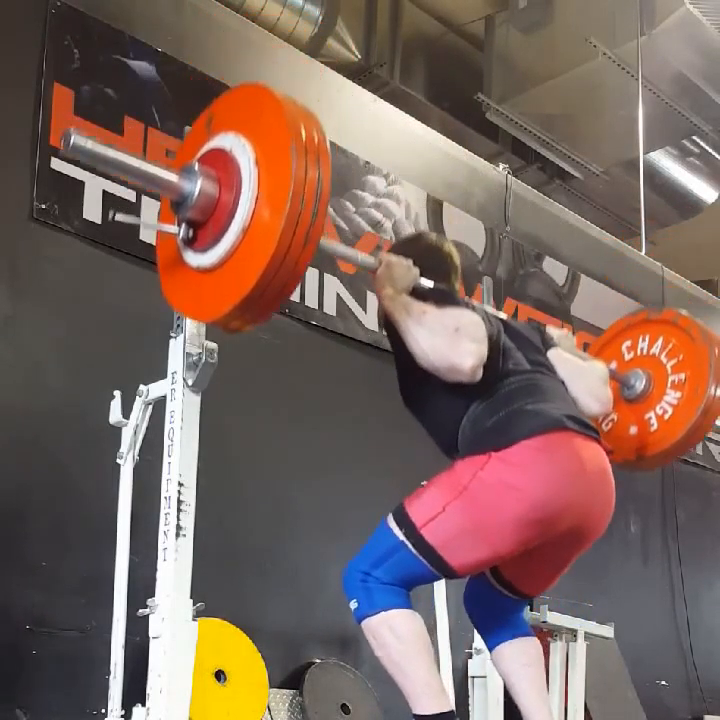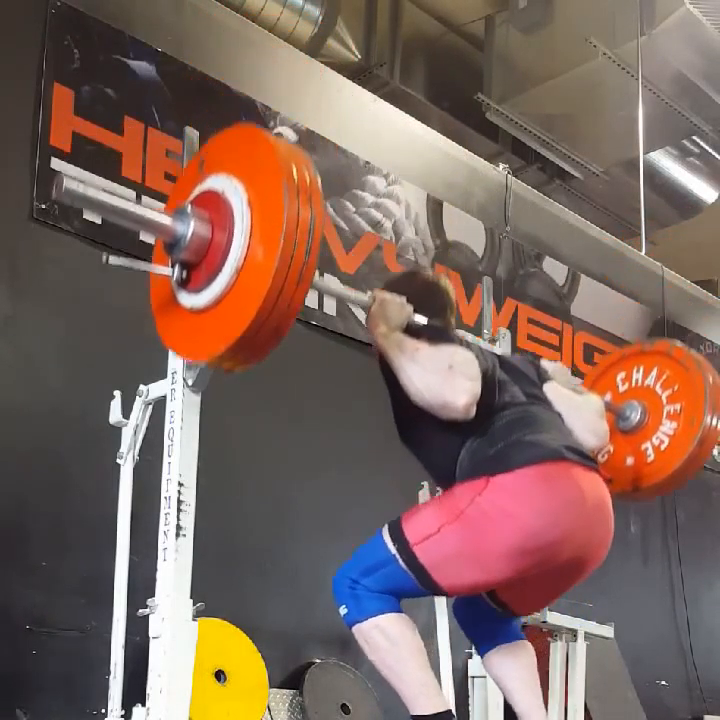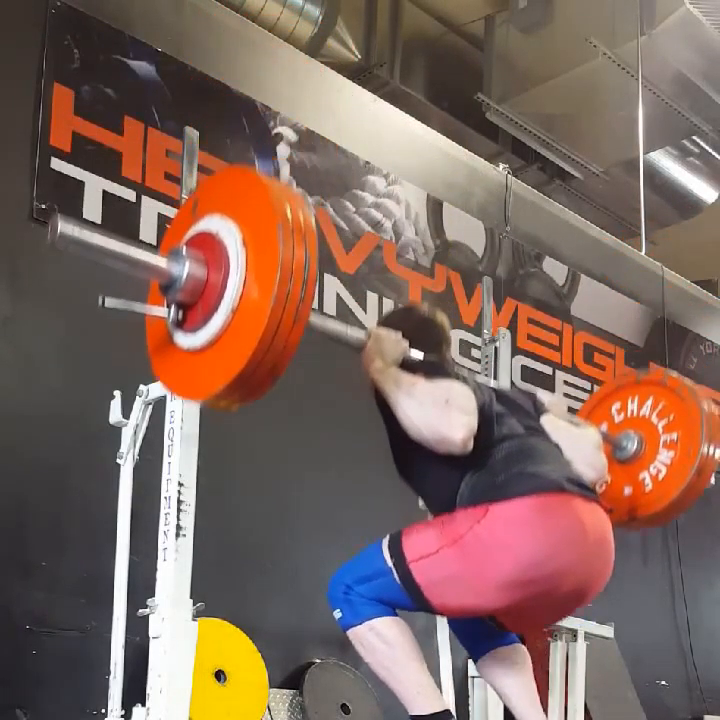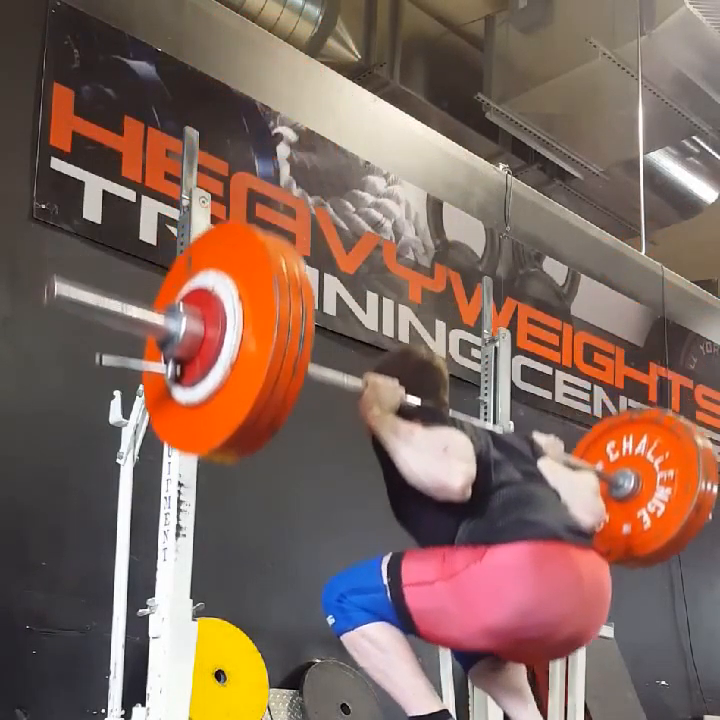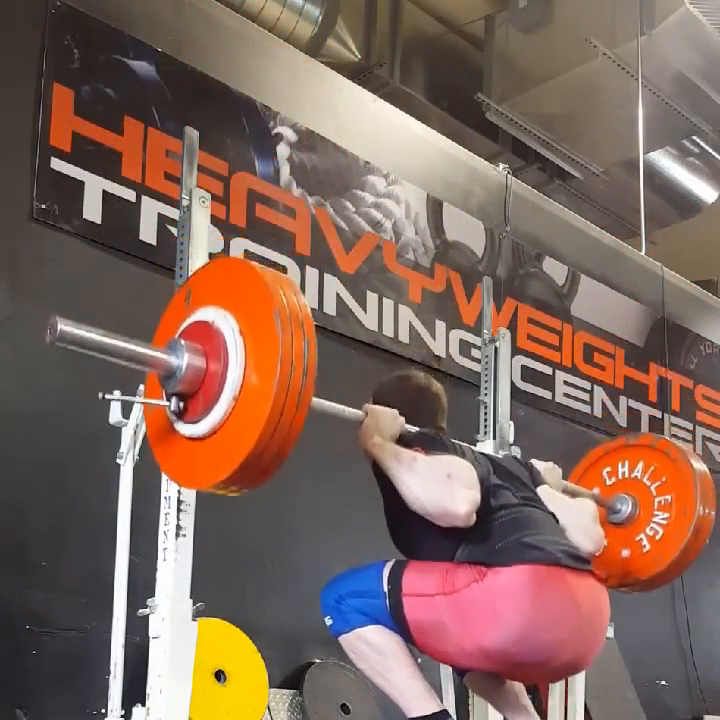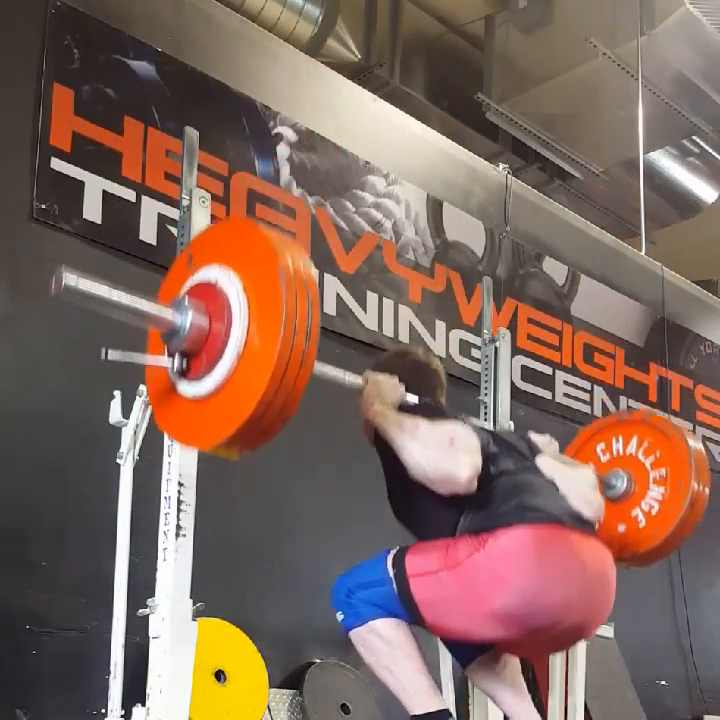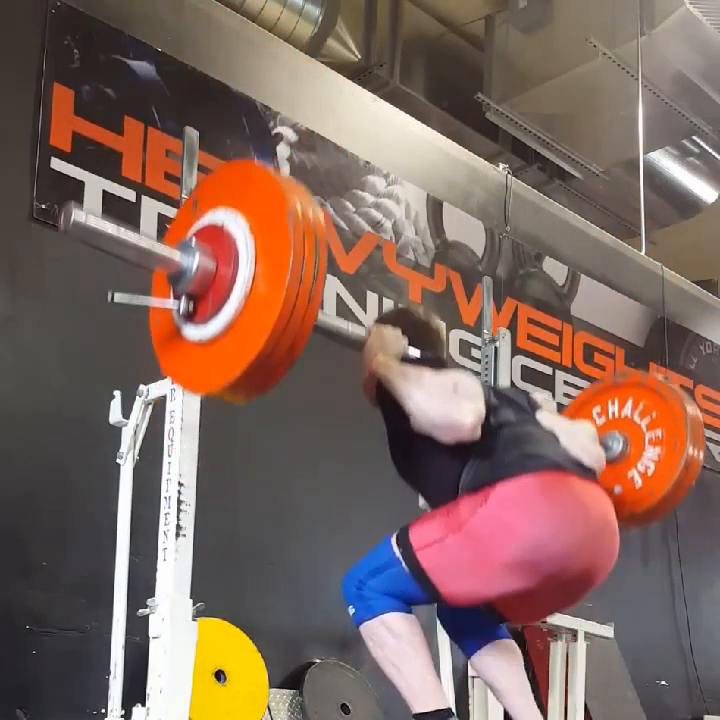
dt=0.2s
person 1, frame 1
left shoulder: (425, 309)
right shoulder: (511, 326)
left elbow: (462, 358)
right elbow: (597, 398)
left wrist: (392, 296)
right wrist: (562, 351)
left hip: (526, 465)
right hip: (590, 480)
left knee: (372, 579)
right knee: (493, 603)
person 1, frame 2
left shoulder: (418, 345)
right shoulder: (508, 360)
left elbow: (457, 395)
right elbow: (593, 431)
left wrist: (386, 334)
right wrist: (559, 385)
left hip: (525, 497)
right hip: (590, 510)
left knee: (360, 586)
right knee: (484, 612)
person 1, frame 3
left shoulder: (415, 381)
right shoulder: (503, 394)
left elbow: (454, 430)
right elbow: (593, 465)
left wrist: (382, 369)
right wrist: (557, 419)
left hip: (526, 527)
right hip: (591, 544)
left knee: (353, 591)
right knee: (477, 619)
person 1, frame 4
left shoulder: (411, 427)
right shoulder: (500, 439)
left elbow: (453, 478)
right elbow: (590, 510)
left wrist: (379, 416)
right wrist: (548, 461)
left hip: (526, 577)
right hip: (587, 591)
left knee: (346, 599)
right knee: (467, 626)
person 1, frame 5
left shoulder: (412, 454)
right shoulder: (502, 463)
left elbow: (457, 504)
right elbow: (590, 538)
left wrist: (380, 443)
right wrist: (547, 488)
left hip: (527, 603)
right hip: (587, 617)
left knee: (344, 600)
right knee: (460, 632)
person 1, frame 6
left shoulder: (410, 425)
right shoulder: (499, 436)
left elbow: (458, 470)
right elbow: (590, 504)
left wrist: (381, 411)
right wrist: (550, 461)
left hip: (533, 567)
right hip: (593, 581)
left knee: (356, 594)
right knee: (459, 620)
person 1, frame 7
left shoulder: (414, 380)
right shoulder: (493, 391)
left elbow: (462, 417)
right elbow: (591, 453)
left wrist: (385, 364)
right wrist: (545, 417)
left hip: (535, 513)
right hip: (597, 529)
left knee: (368, 586)
right knee: (465, 612)
